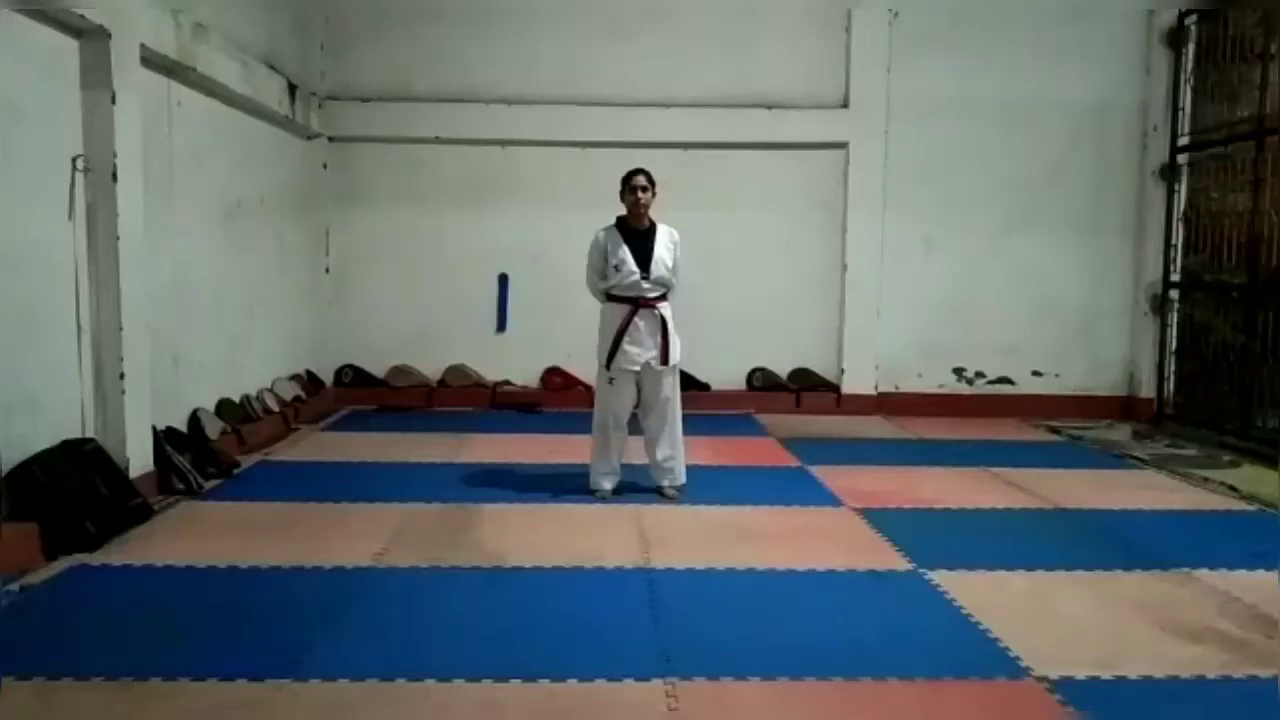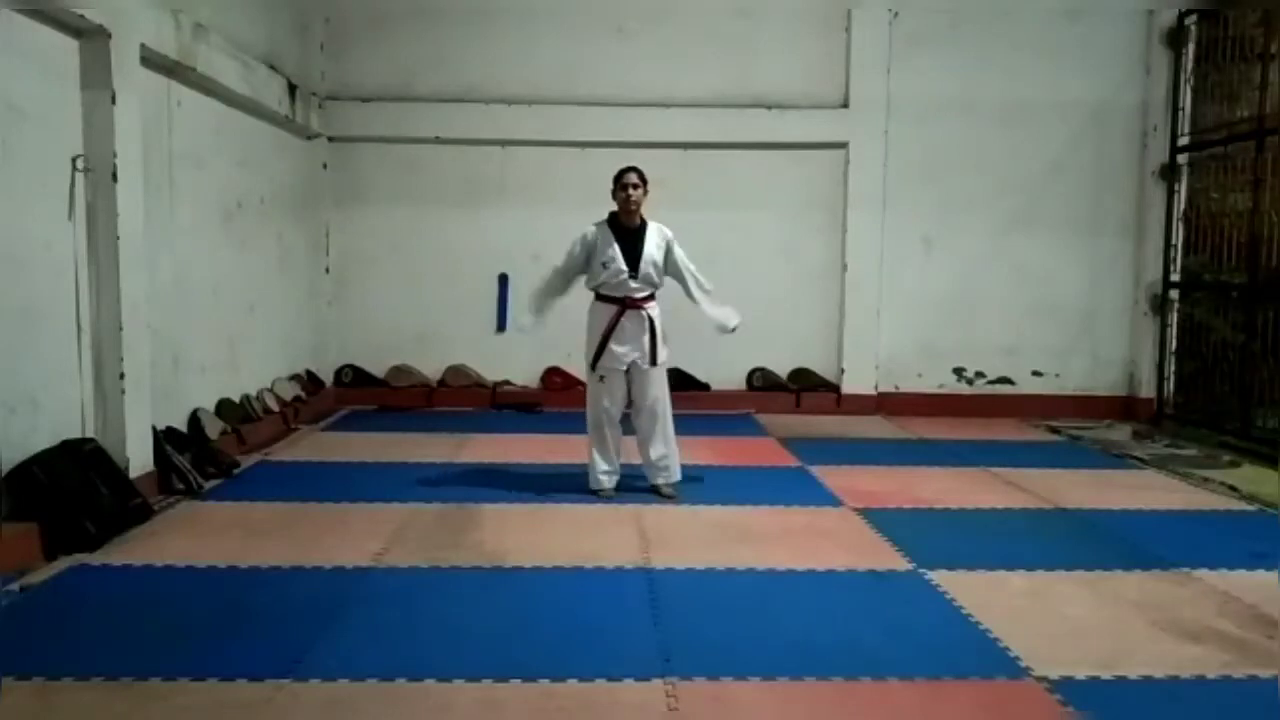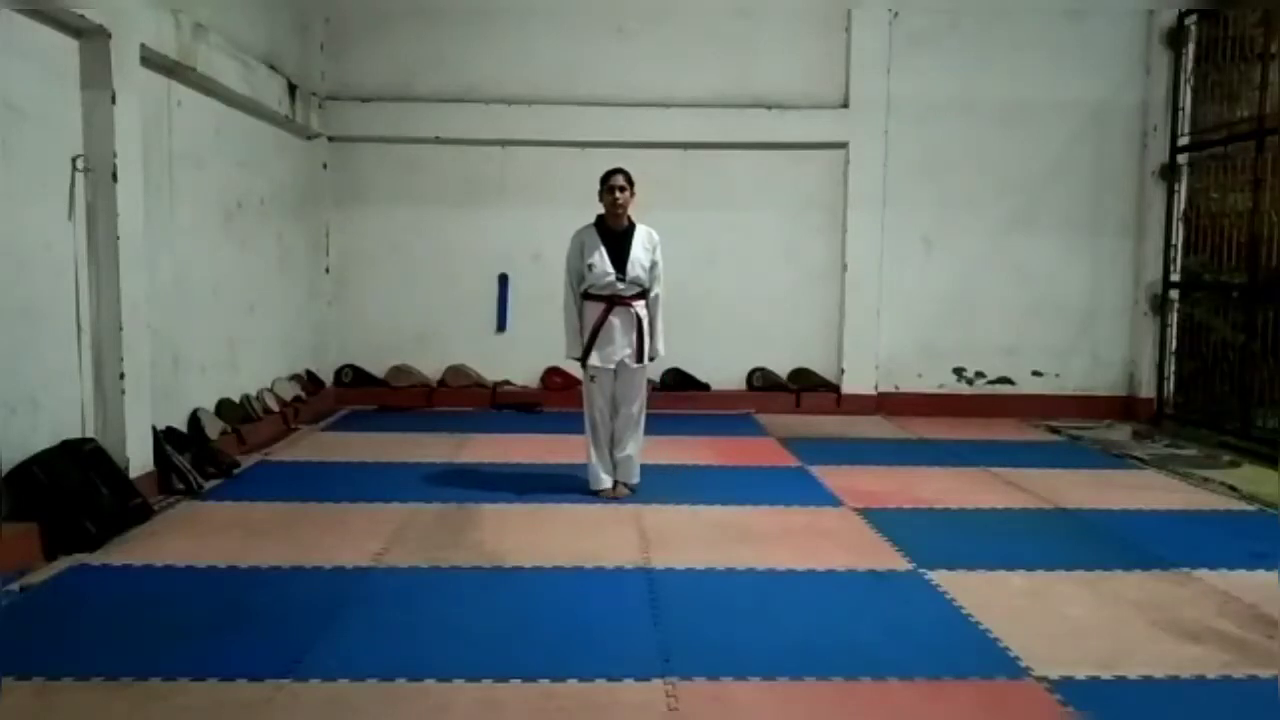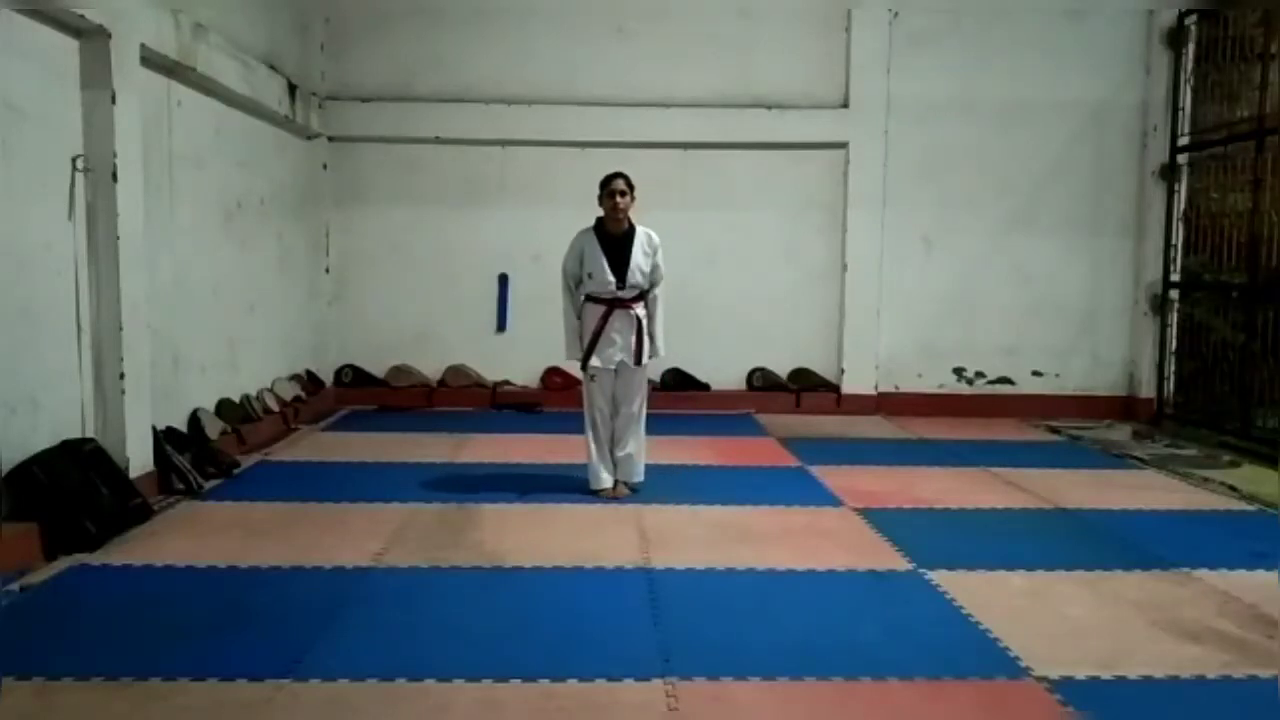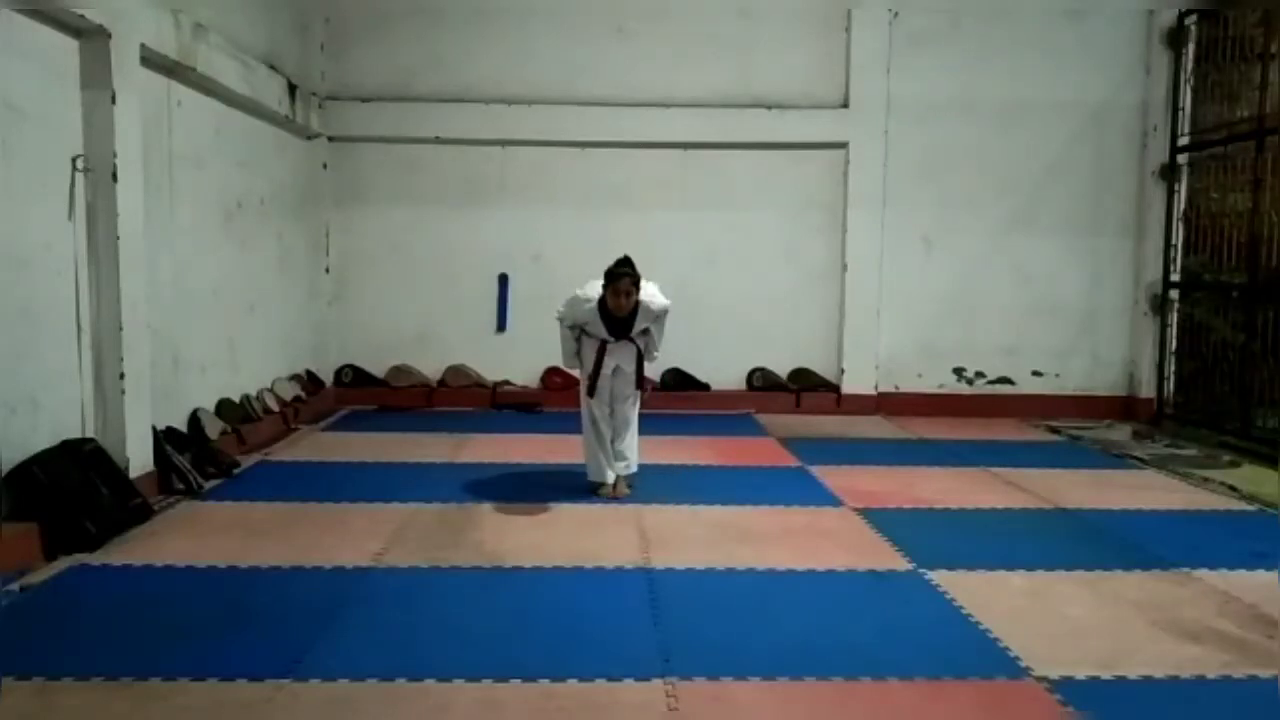
dt=0.7s
person 1, frame 1
left shoulder: (670, 238)
right shoulder: (605, 239)
right elbow: (595, 283)
left wrist: (651, 307)
right wrist: (625, 306)
left hip: (659, 328)
right hip: (619, 327)
left knee: (662, 408)
right knee: (612, 409)
left ankle: (668, 477)
right ankle: (605, 478)
person 1, frame 2
left shoulder: (661, 236)
right shoulder: (594, 235)
left elbow: (689, 277)
right elbow: (563, 273)
left wrist: (722, 314)
right wrist: (533, 309)
left hip: (646, 325)
right hip: (608, 324)
left knee: (654, 406)
right knee: (604, 407)
left ankle: (663, 475)
right ankle: (605, 477)
person 1, frame 3
left shoulder: (648, 238)
right shoulder: (583, 238)
left elbow: (655, 292)
right elbow: (572, 292)
left wrist: (655, 341)
right wrist: (575, 342)
left hip: (634, 327)
right hip: (597, 327)
left knee: (630, 408)
right knee: (599, 408)
left ankle: (625, 475)
right ankle: (603, 477)
person 1, frame 4
left shoulder: (648, 240)
right shoulder: (584, 241)
left elbow: (655, 290)
right elbow: (570, 288)
left wrist: (655, 339)
right wrist: (574, 341)
left hip: (634, 327)
right hip: (597, 328)
left knee: (631, 407)
right knee: (599, 407)
left ankle: (625, 475)
right ankle: (603, 477)
person 1, frame 5
left shoulder: (652, 303)
right shoulder: (585, 303)
right elbow: (565, 320)
left wrist: (650, 347)
right wrist: (573, 356)
left hip: (630, 348)
right hip: (595, 348)
left knee: (626, 408)
right knee: (597, 408)
left ankle: (621, 474)
right ankle: (605, 476)
